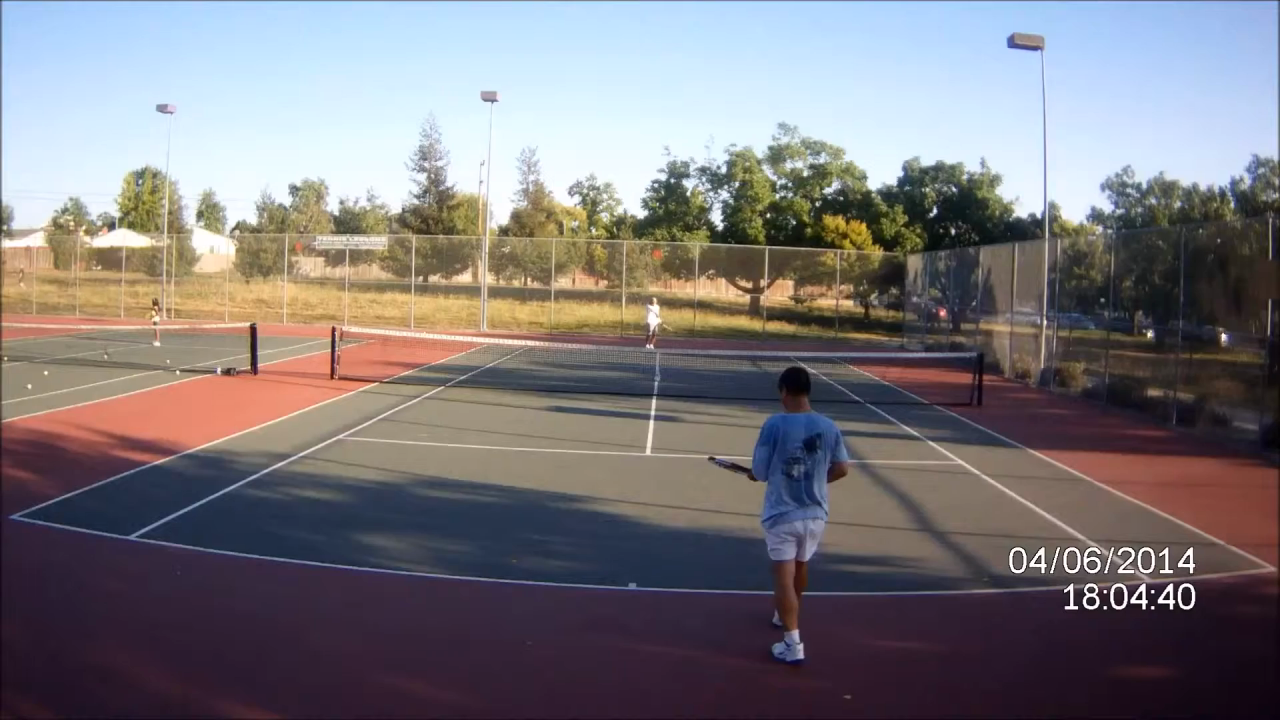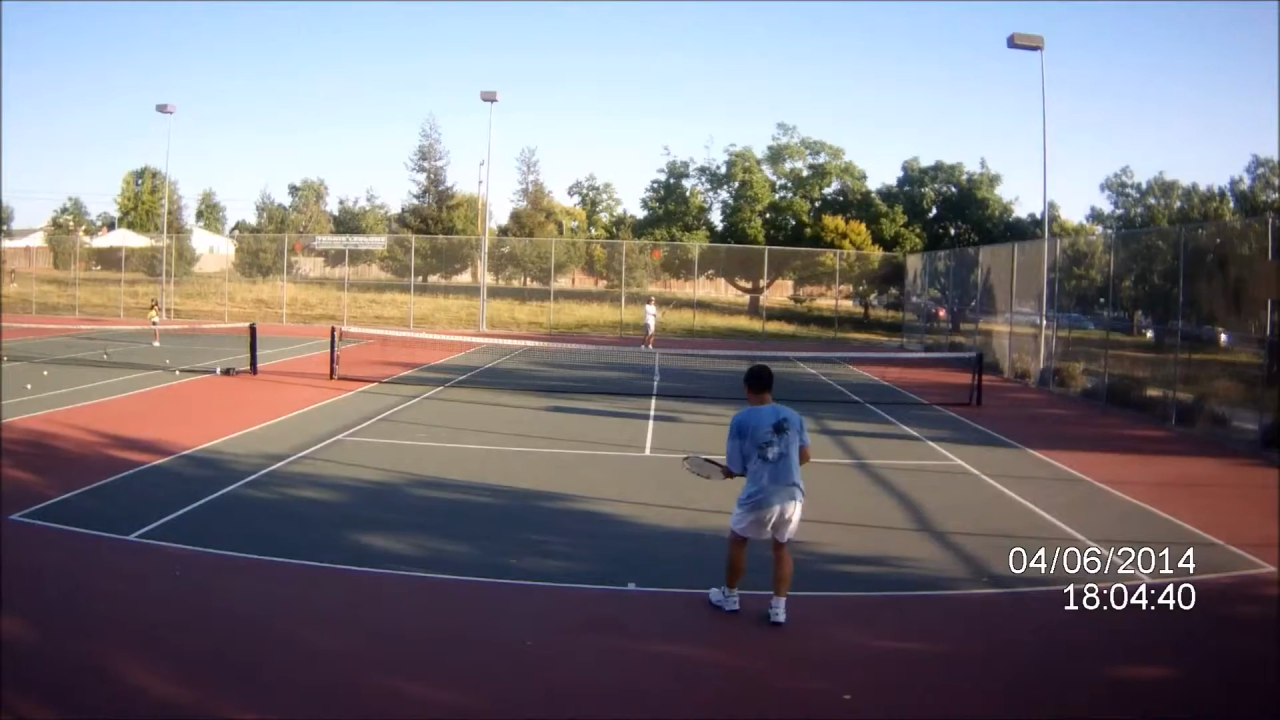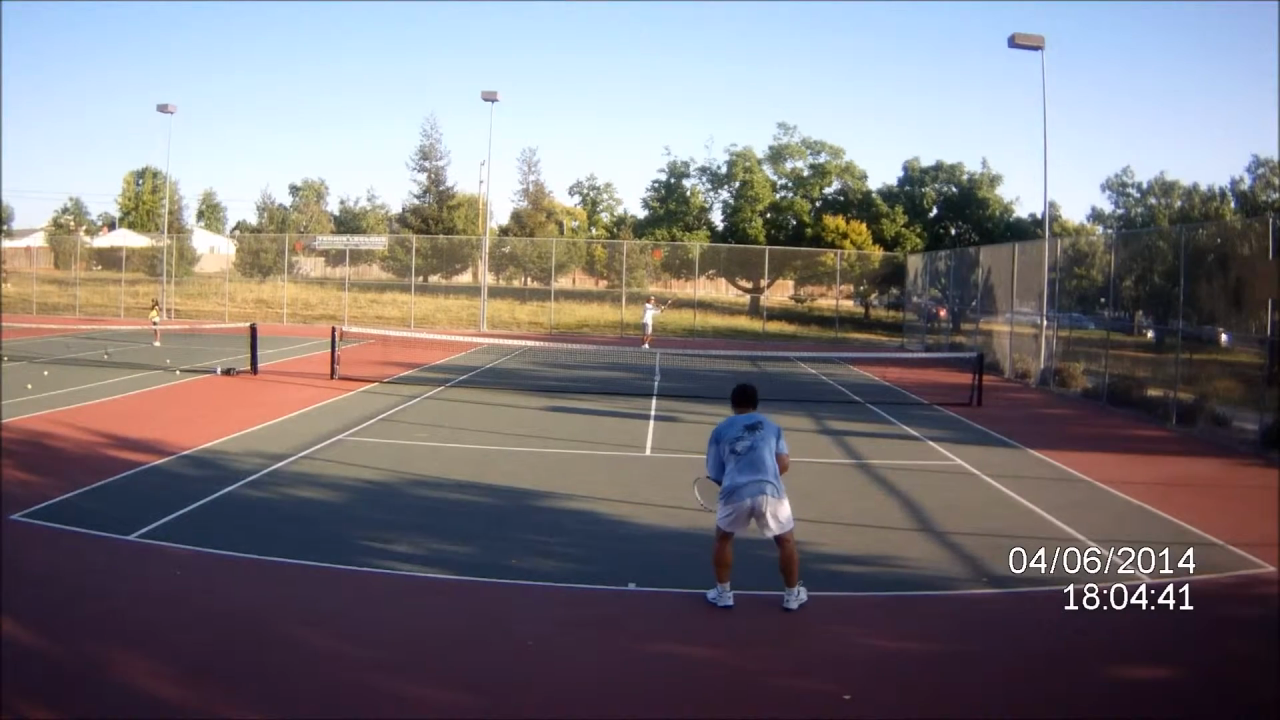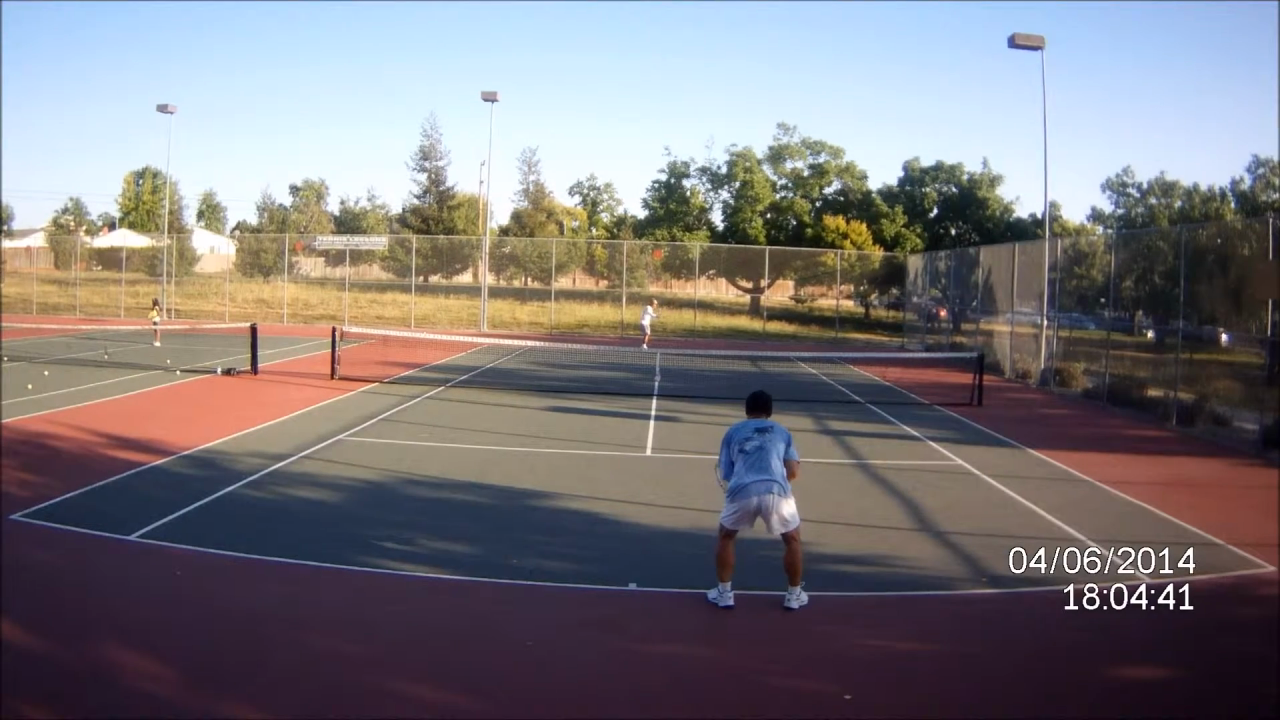
dt=0.4s
person 1, frame 1
left shoulder: (774, 425)
right shoulder: (829, 428)
left elbow: (759, 473)
right elbow: (841, 470)
left hip: (782, 514)
right hip: (815, 513)
left knee: (784, 576)
right knee: (800, 566)
left ankle: (792, 644)
right ankle: (785, 618)
person 1, frame 2
left shoulder: (741, 420)
right shoulder: (793, 416)
left elbow: (734, 468)
right elbow: (806, 456)
left hip: (759, 497)
right hip: (792, 494)
left knee: (736, 545)
right knee: (781, 549)
left ankle: (729, 596)
right ankle: (778, 607)
person 1, frame 3
left shoulder: (720, 430)
right shoulder: (771, 426)
left elbow: (715, 475)
right elbow: (783, 464)
left hip: (735, 493)
right hip: (769, 491)
left knee: (722, 539)
right knee: (786, 543)
left ankle: (723, 593)
right ankle: (792, 595)
person 1, frame 4
left shoulder: (733, 432)
right shoulder: (782, 432)
left elbow: (726, 473)
right elbow: (793, 471)
left hip: (742, 492)
right hip: (776, 491)
left knee: (725, 537)
right knee: (792, 540)
left ankle: (724, 592)
right ankle: (794, 595)
